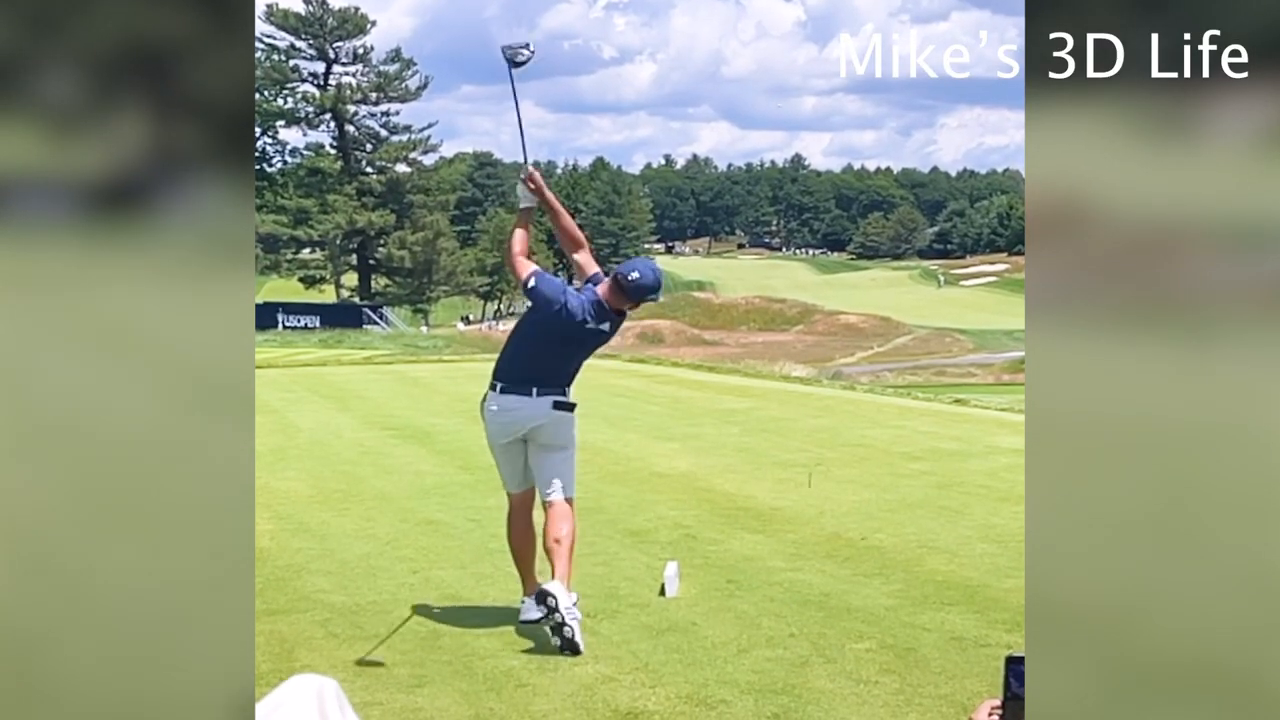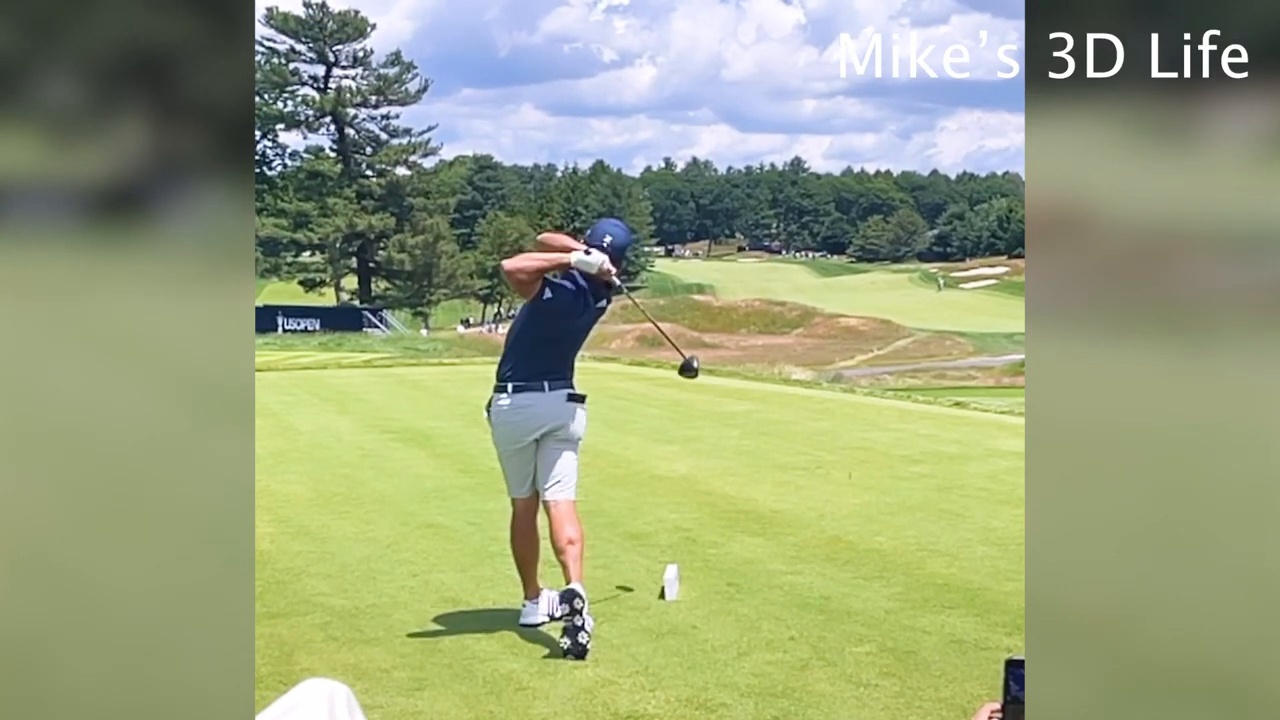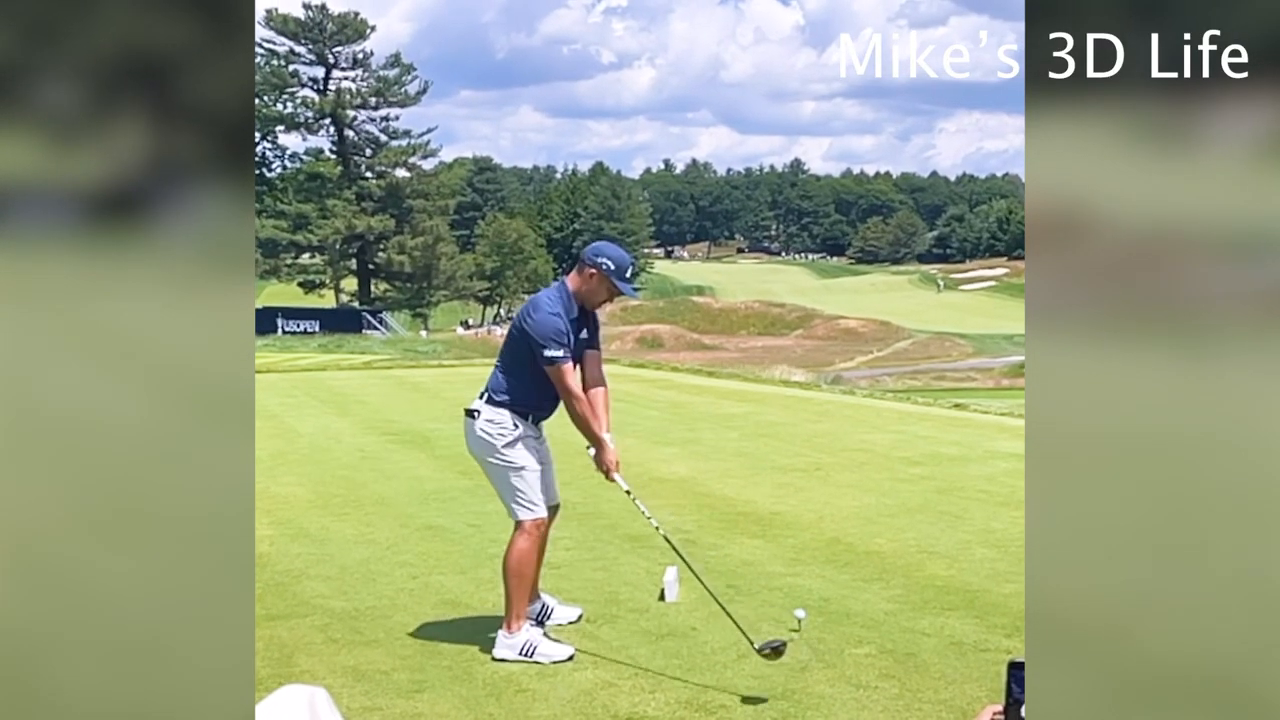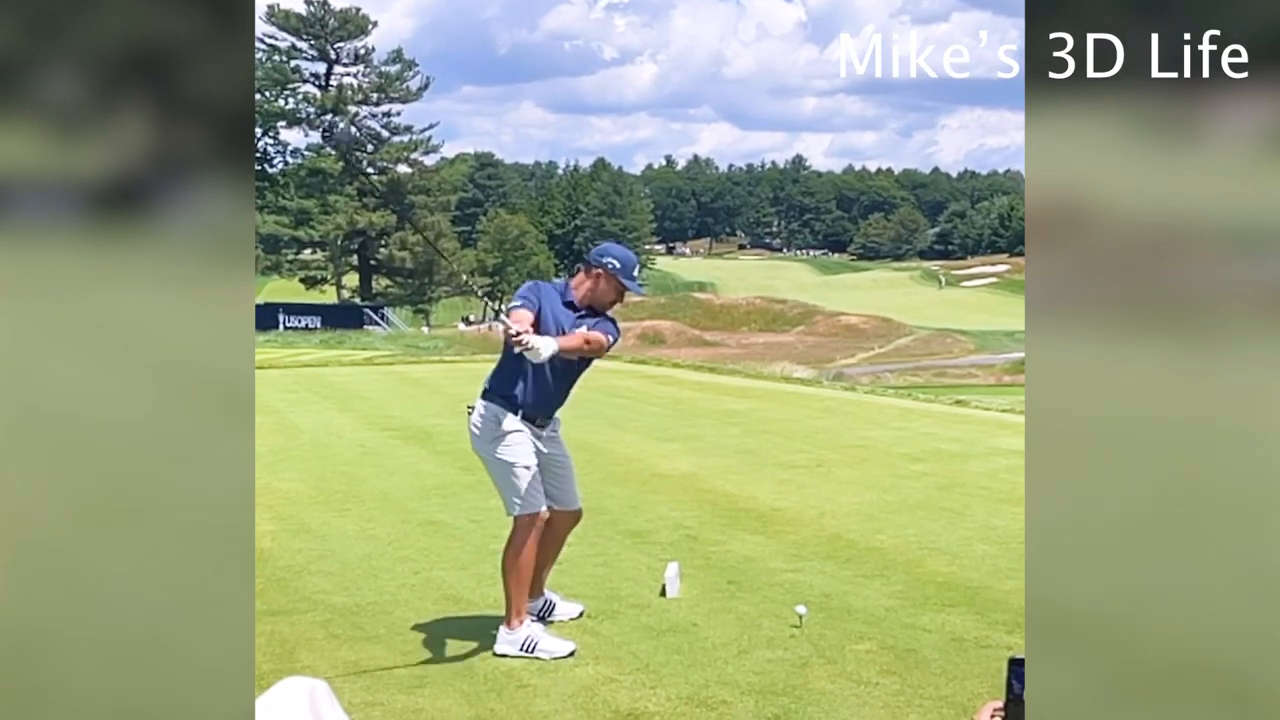
dt=0.3s
person 1, frame 1
left shoulder: (558, 300)
right shoulder: (608, 323)
left elbow: (516, 257)
right elbow: (579, 249)
left wrist: (529, 204)
left hip: (502, 406)
right hip: (551, 410)
left knee: (520, 503)
right knee: (558, 503)
left ankle: (532, 597)
right ankle: (558, 589)
person 1, frame 2
right shoulder: (597, 293)
left wrist: (575, 256)
right wrist: (576, 255)
left hip: (515, 407)
right hip: (560, 406)
left knee: (524, 505)
right knee: (561, 502)
left ankle: (533, 601)
right ankle: (573, 594)
person 1, frame 3
left shoulder: (585, 317)
right shoulder: (547, 313)
left elbow: (594, 381)
right elbow: (570, 391)
left wrist: (604, 436)
right wrist: (600, 445)
left hip: (523, 425)
right hip: (500, 424)
left knee: (545, 511)
right knee: (532, 521)
left ankle: (532, 602)
right ankle: (513, 634)
person 1, frame 4
left shoulder: (606, 327)
right shoulder: (538, 292)
left elbow: (585, 343)
right elbow: (518, 326)
left wrist: (551, 346)
right wrist: (522, 332)
left hip: (544, 426)
right hip: (502, 421)
left knee: (567, 513)
right knee: (530, 517)
left ankle: (534, 598)
right ankle: (515, 630)
